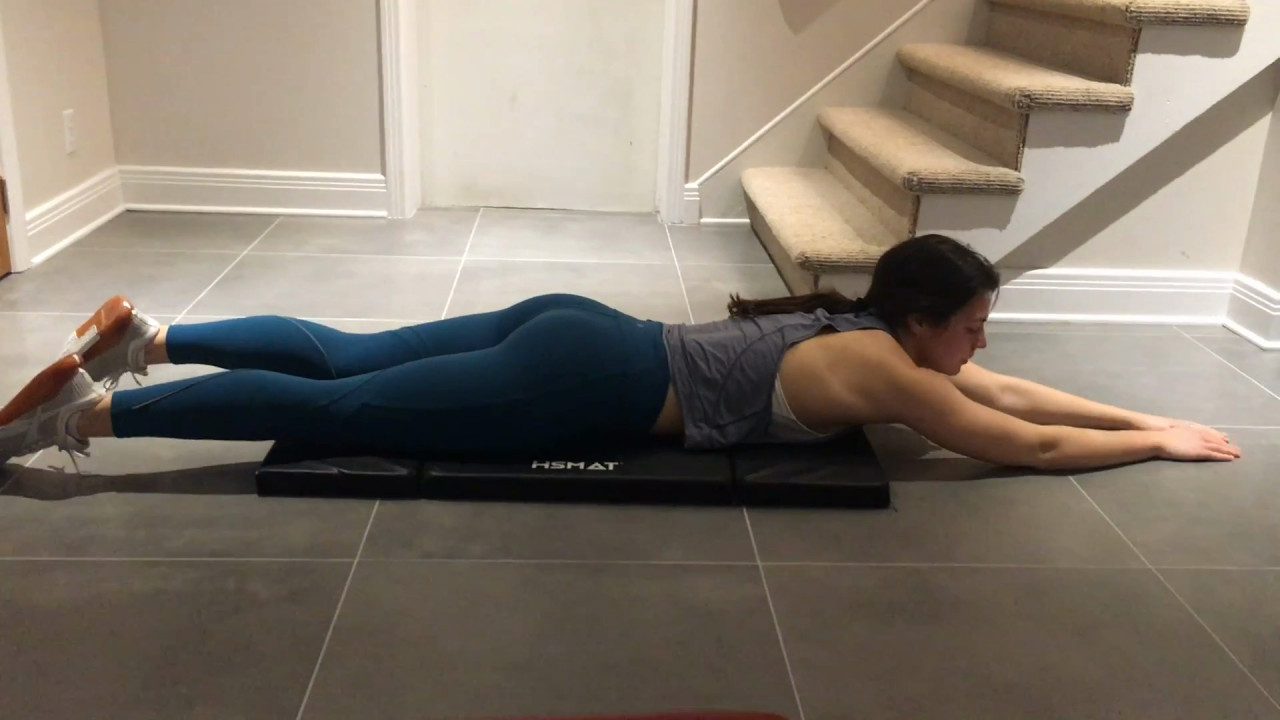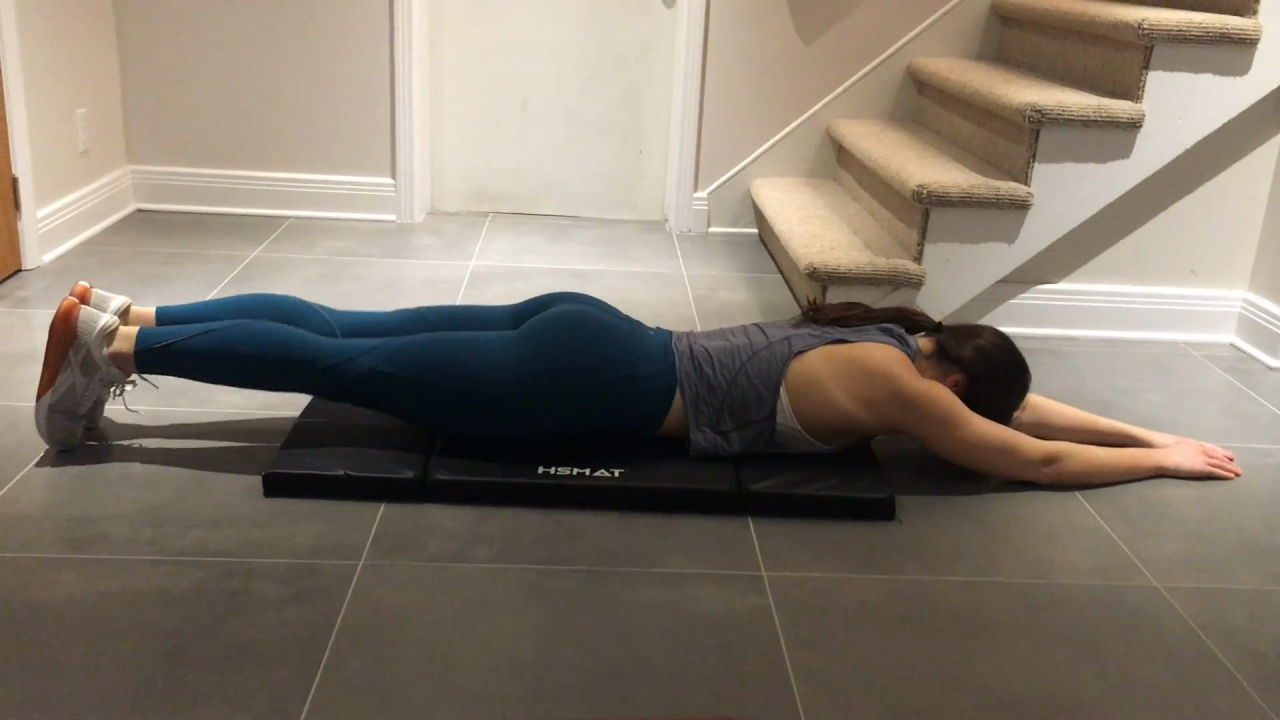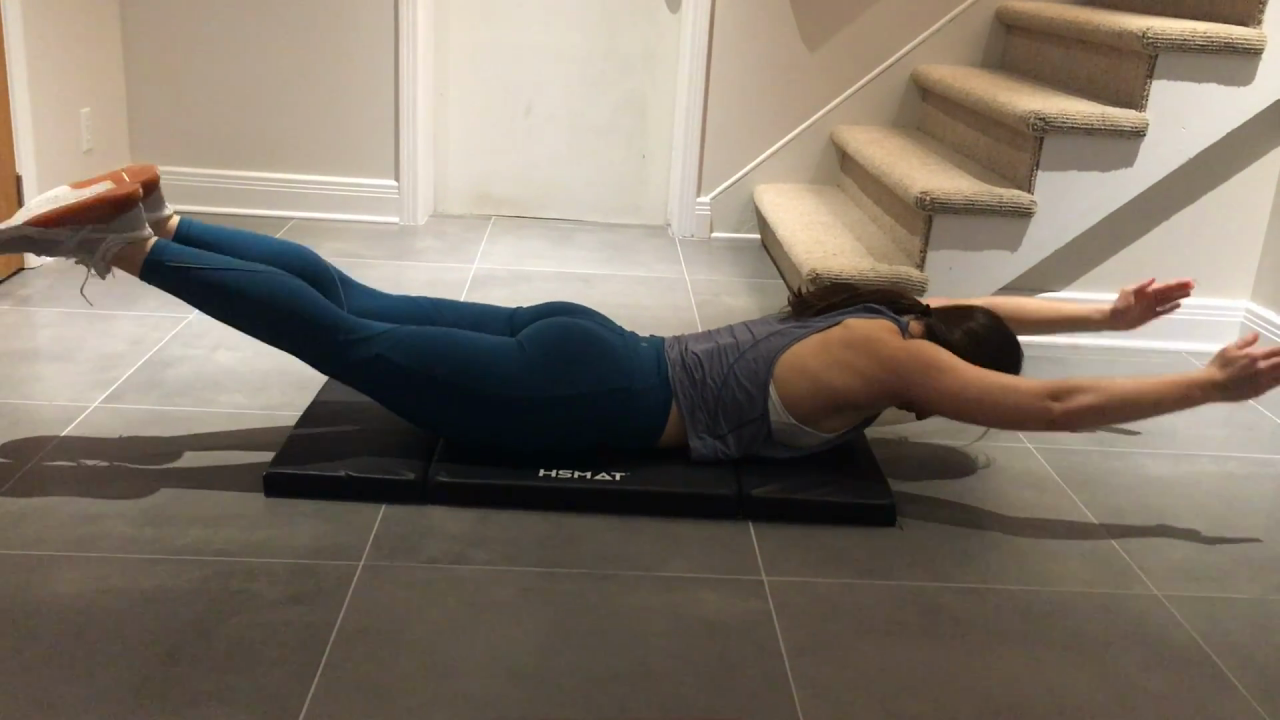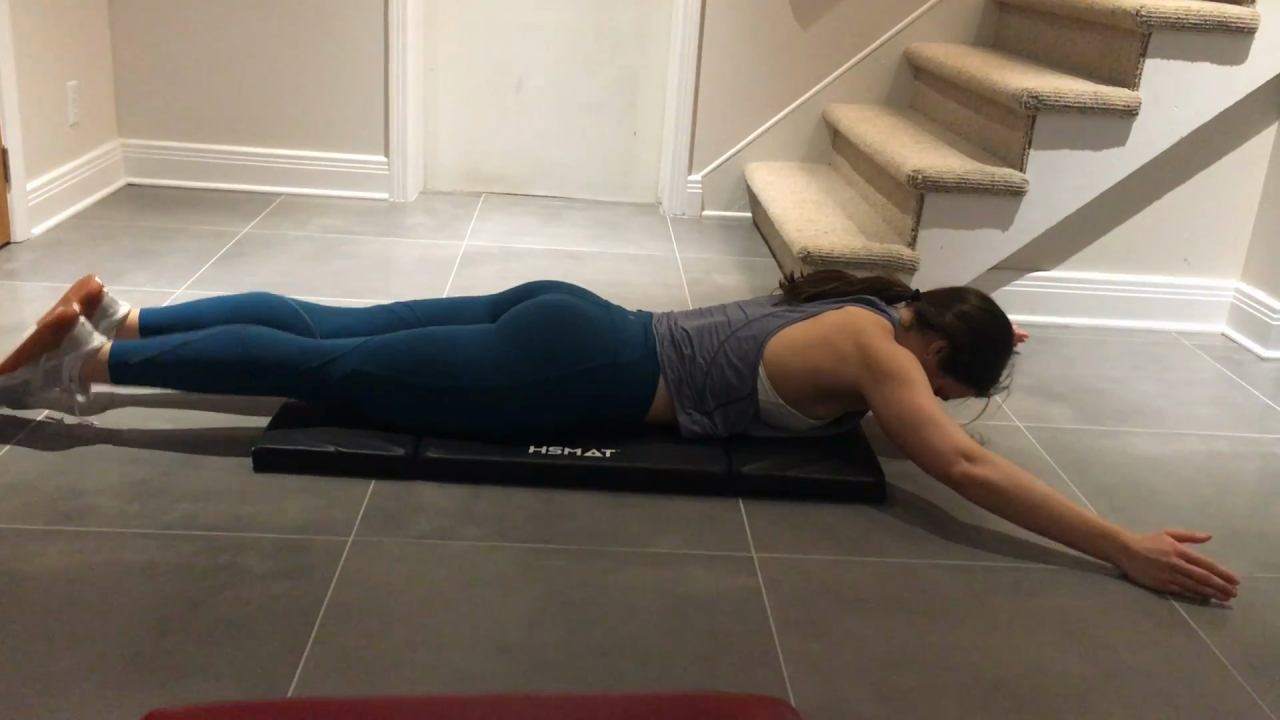
dt=1s
person 1, frame 1
left shoulder: (868, 329)
right shoulder: (884, 374)
left elbow: (1007, 394)
right elbow: (1028, 449)
left wrist: (1137, 412)
right wrist: (1160, 440)
left hip: (579, 336)
right hip: (583, 383)
left knee: (344, 357)
right knee: (334, 412)
left ankle: (145, 334)
person 1, frame 2
left shoulder: (896, 343)
right shoulder: (894, 385)
left elbow: (1015, 401)
right elbow: (1031, 458)
left wrist: (1146, 429)
right wrist: (1168, 462)
left hip: (585, 337)
right hip: (587, 379)
left knee: (347, 332)
right knee: (349, 365)
left ankle: (126, 316)
right ankle: (111, 346)
person 1, frame 3
left shoulder: (887, 316)
right shoulder: (887, 359)
left elbow: (985, 309)
right elbow: (1045, 404)
left wrist: (1109, 313)
left hip: (577, 346)
right hip: (583, 399)
left knee: (350, 307)
right knee: (344, 342)
left ankle: (155, 223)
right ankle: (131, 242)
person 1, frame 4
left shoulder: (867, 310)
right shoulder: (876, 354)
right elbow: (966, 468)
left wrist: (981, 328)
right wrist: (1128, 547)
left hip: (564, 324)
right hip: (572, 374)
left knee: (334, 330)
right knee: (327, 369)
left ankle: (116, 318)
